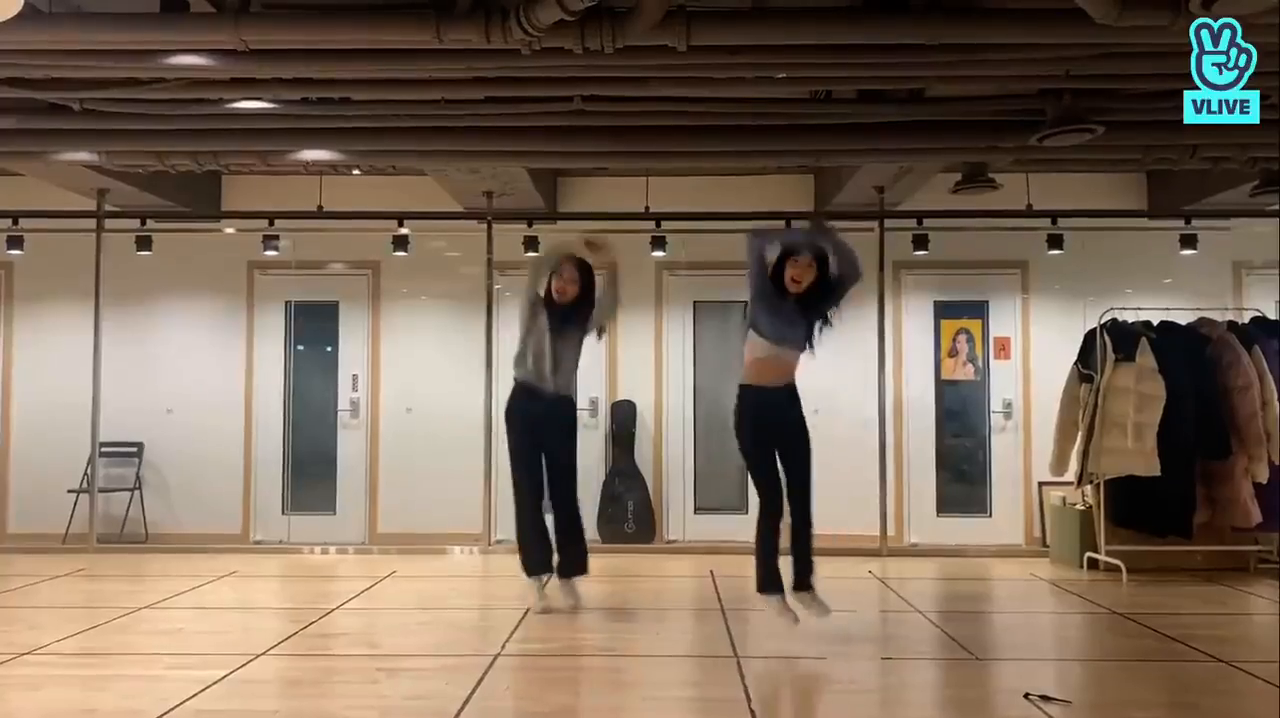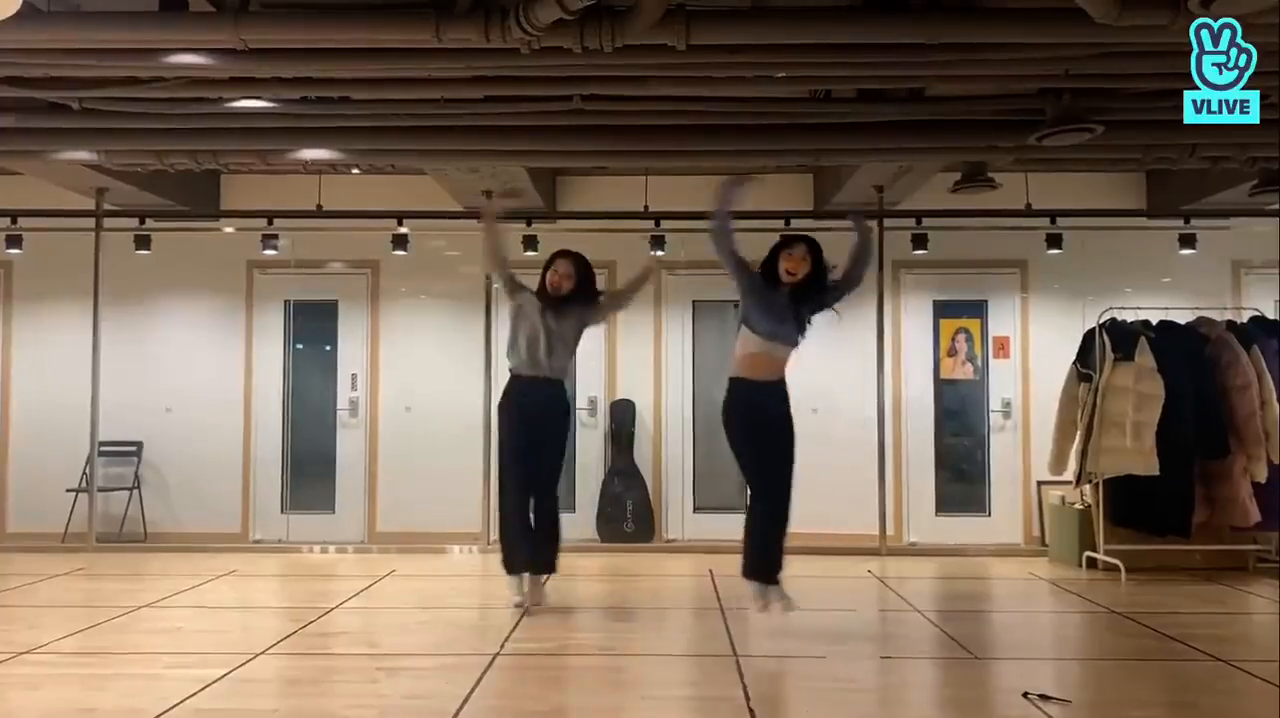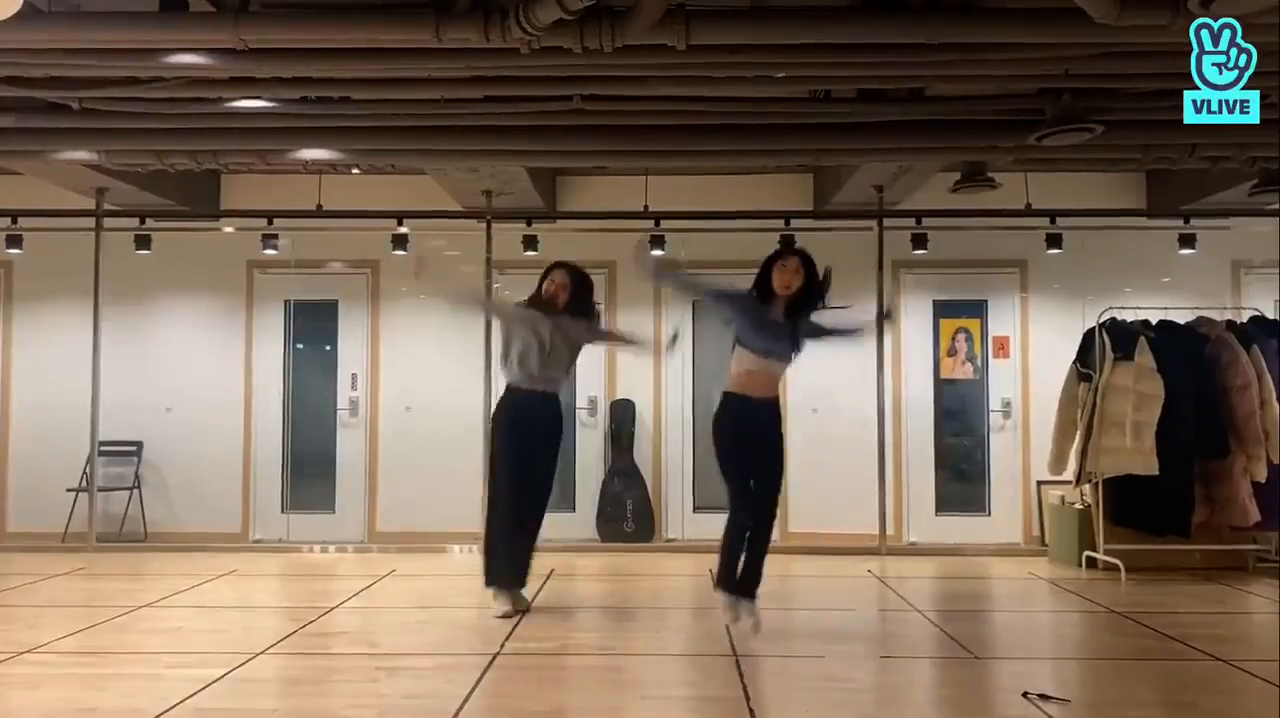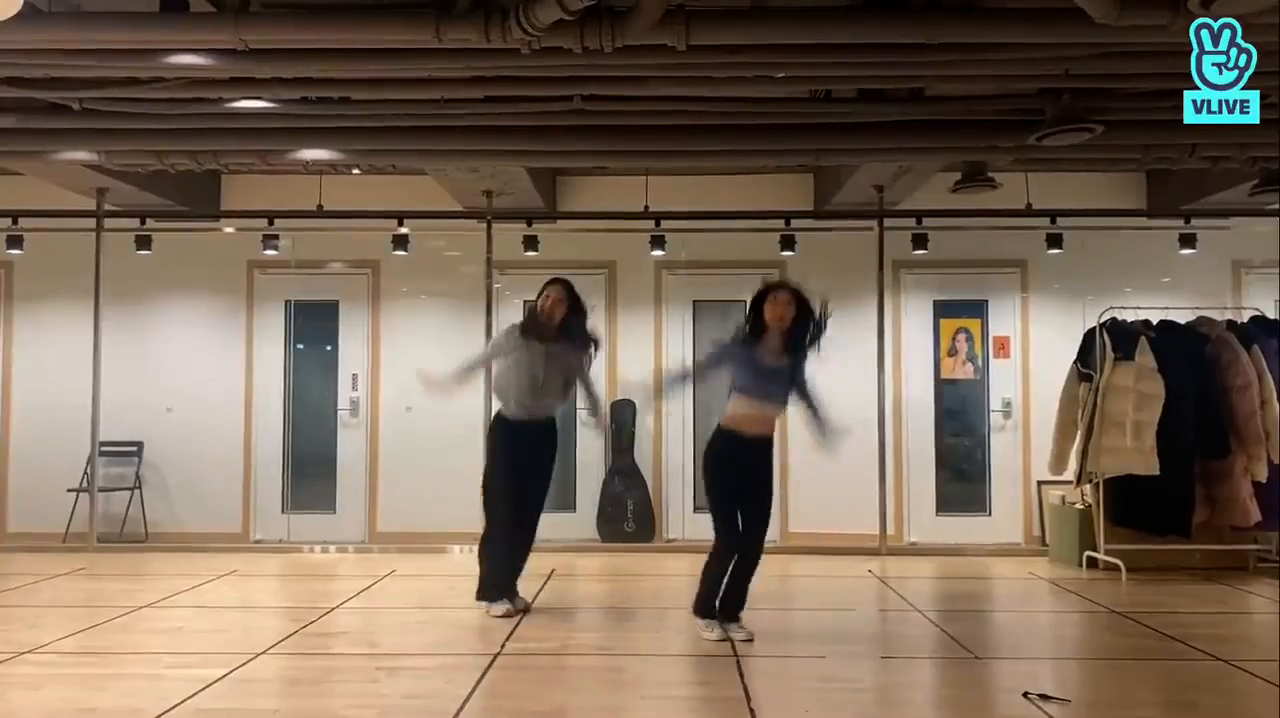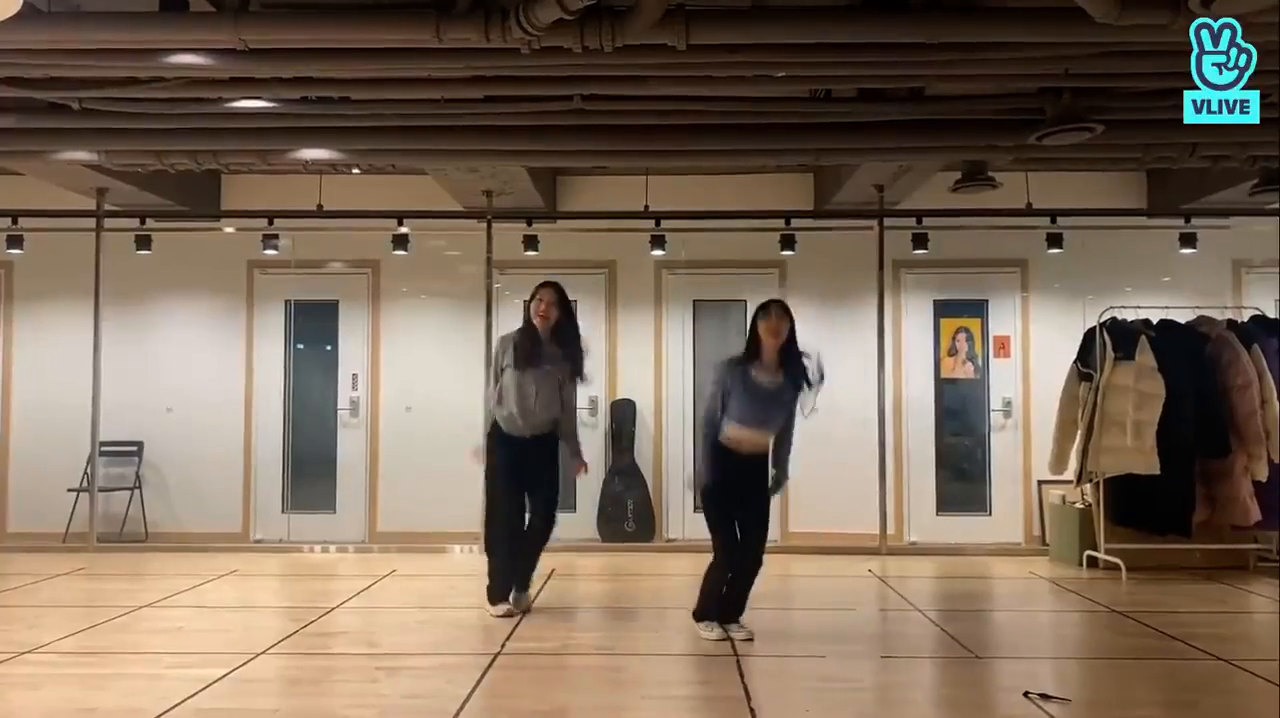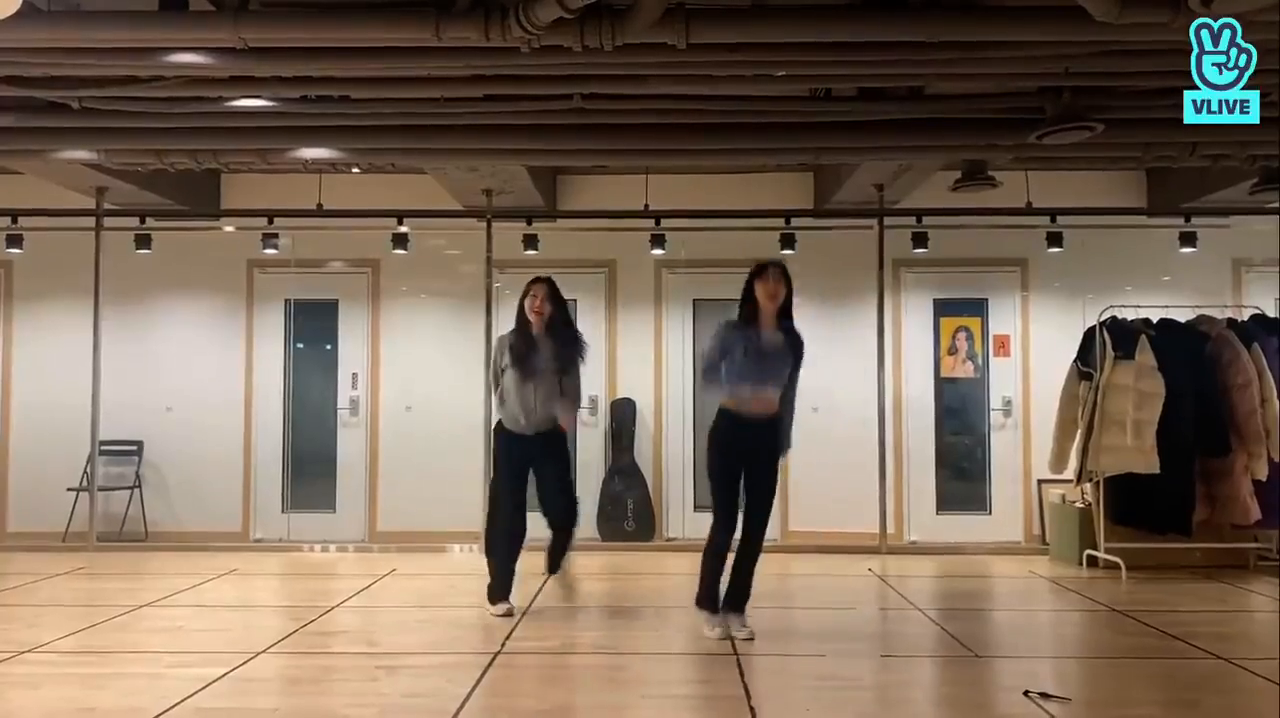
dt=0.1s
person 1, frame 1
left shoulder: (808, 312)
right shoulder: (763, 296)
left elbow: (849, 273)
right elbow: (757, 244)
left wrist: (830, 241)
right wrist: (803, 236)
left hip: (788, 406)
right hip: (752, 405)
left knee: (801, 498)
right knee: (771, 498)
left ankle: (804, 585)
right ankle: (770, 587)
person 1, frame 2
left shoulder: (805, 303)
right shoulder: (753, 288)
left elbow: (850, 281)
right elbow: (722, 243)
left wrist: (863, 237)
right wrist: (724, 201)
left hip: (775, 398)
right hip: (742, 396)
left knee: (780, 490)
right knee: (762, 486)
left ankle: (769, 577)
right ankle: (756, 574)
person 1, frame 3
left shoulder: (798, 321)
right shoulder: (746, 306)
left elbow: (820, 329)
right elbow: (699, 290)
left wrist: (865, 327)
right wrist: (659, 270)
left hip: (768, 421)
right hip: (734, 415)
left knee: (766, 512)
right knee: (744, 507)
left ankle: (744, 594)
right ankle: (727, 585)
person 1, frame 4
left shoulder: (793, 359)
right shoulder: (739, 348)
left elbow: (802, 392)
right elbow: (700, 369)
left wrist: (820, 423)
right wrist: (662, 389)
left hip: (760, 453)
right hip: (725, 449)
left knee: (753, 543)
right knee: (728, 538)
left ankle: (730, 613)
right ankle: (705, 612)
person 1, frame 5
left shoulder: (792, 378)
right shoulder: (732, 370)
right elbow: (710, 417)
left wrist: (781, 470)
right wrist: (703, 463)
left hip: (757, 470)
right hip: (722, 466)
left knee: (752, 553)
right knee: (727, 550)
left ankle: (730, 615)
right ankle: (706, 615)
person 1, frame 6
left shoulder: (790, 342)
right shoulder: (731, 331)
right elbow: (707, 374)
left wrist: (784, 435)
right wrist: (729, 391)
left hip: (762, 443)
right hip: (727, 434)
left knee: (756, 529)
right knee: (724, 523)
left ankle: (735, 610)
right ankle: (710, 608)
person 2, frame 1
left shoulder: (579, 323)
right shoulder: (534, 309)
left elbow: (607, 312)
right elbow: (535, 272)
left wrist: (604, 263)
right wrist: (562, 257)
left hip: (559, 409)
right hip: (524, 404)
left knee: (564, 496)
right knee: (528, 492)
left ankle: (568, 576)
right ankle: (537, 573)
person 2, frame 2
left shoulder: (579, 311)
right shoulder: (523, 301)
left elbow: (619, 299)
right elbow: (497, 266)
left wrist: (647, 272)
right wrist: (490, 226)
left hip: (553, 397)
right hip: (519, 394)
left knee: (545, 488)
right knee: (515, 482)
left ankle: (538, 571)
right ankle: (517, 571)
person 2, frame 3
left shoulder: (578, 325)
right shoulder: (521, 315)
left elbow: (610, 335)
right elbow: (488, 305)
left hip: (548, 414)
right hip: (515, 408)
left knee: (535, 500)
right knee: (505, 493)
left ankle: (513, 584)
right ankle: (501, 587)
person 2, frame 4
left shoulder: (572, 349)
right shoulder: (515, 335)
left elbow: (585, 385)
right elbow: (482, 360)
left wrist: (599, 416)
right wrist: (445, 381)
left hip: (542, 434)
right hip: (508, 428)
left knee: (526, 515)
right knee: (502, 510)
left ankle: (507, 589)
right ankle: (493, 593)
person 2, frame 5
left shoulder: (566, 353)
right shoulder: (509, 345)
left elbow: (567, 405)
right elbow: (493, 392)
left wrist: (575, 451)
right wrist: (486, 437)
left hip: (544, 442)
right hip: (506, 439)
left knee: (543, 519)
right knee: (505, 516)
left ankle: (520, 585)
right ankle: (499, 594)
person 2, frame 6
left shoulder: (564, 348)
right shoulder: (507, 344)
left elbow: (571, 396)
right elbow: (497, 390)
left wrist: (567, 413)
right wrist: (507, 419)
left hip: (550, 438)
right hip: (511, 437)
left knee: (562, 510)
right knee: (506, 515)
left ankle: (556, 565)
right ankle: (499, 594)
